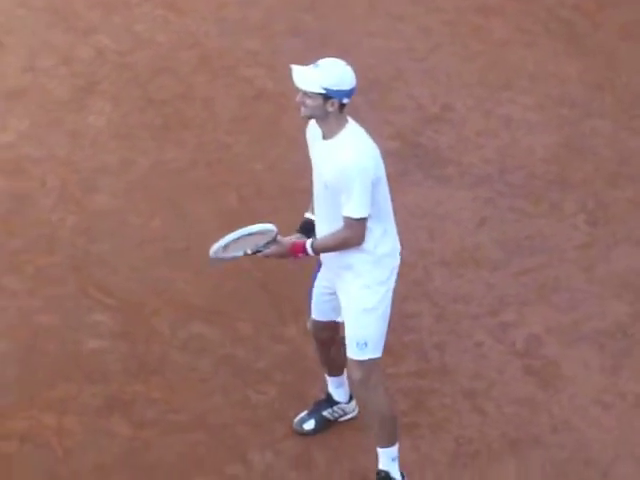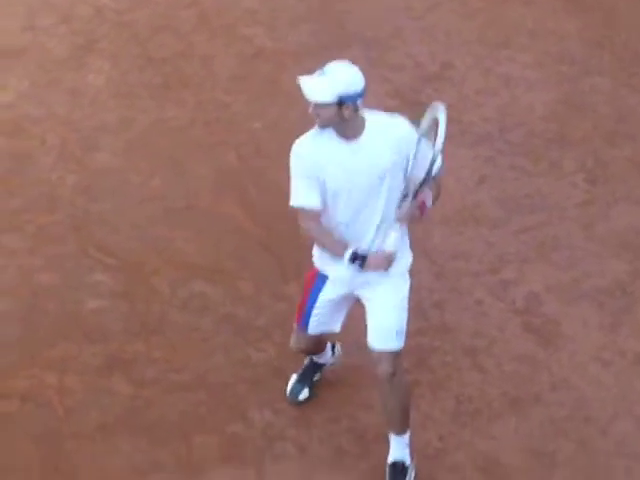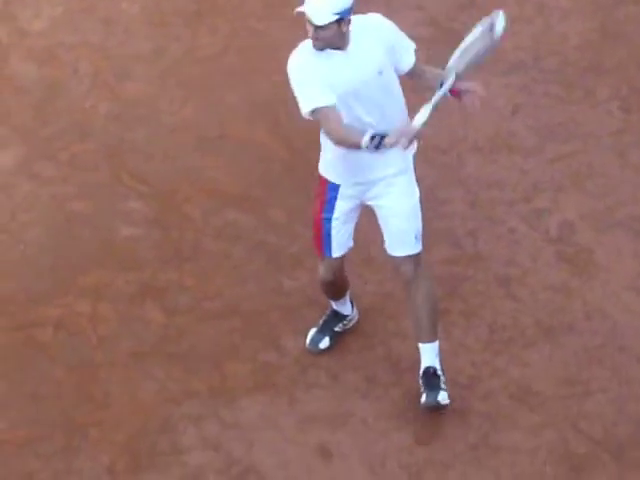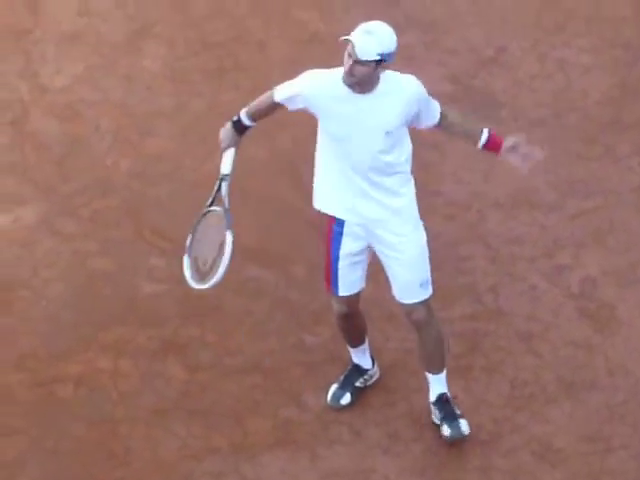
dt=0.4s
person 1, frame 1
left shoulder: (354, 157)
right shoulder: (317, 131)
left elbow: (353, 234)
left wrist: (296, 248)
right wrist: (307, 228)
left hip: (366, 268)
right hip: (336, 261)
left knee: (363, 373)
right knee: (321, 330)
right ankle: (338, 401)
person 1, frame 2
left shoulder: (398, 132)
right shoulder: (306, 151)
left elbow: (428, 175)
right elbow: (311, 223)
left wrist: (417, 203)
right wrist: (359, 259)
left hip: (388, 265)
right hip: (337, 264)
left knee: (387, 368)
right knee: (302, 343)
right ankle: (322, 356)
person 1, frame 3
right shoulder: (302, 63)
left elbow: (415, 69)
right elbow: (333, 130)
left wrist: (453, 86)
right wrist: (380, 141)
left hip: (392, 171)
right hip: (341, 175)
left knee: (411, 269)
right knee: (329, 270)
left ankle: (431, 368)
right ankle: (343, 311)
person 1, frame 4
left shoulder: (407, 91)
right shoulder: (316, 85)
left elbow: (441, 120)
right elbow: (275, 97)
left wrist: (493, 143)
right wrist: (237, 125)
left hip: (397, 215)
right hip: (346, 216)
left knee: (420, 314)
right knee: (344, 307)
left ankle: (440, 396)
right ankle: (363, 366)
